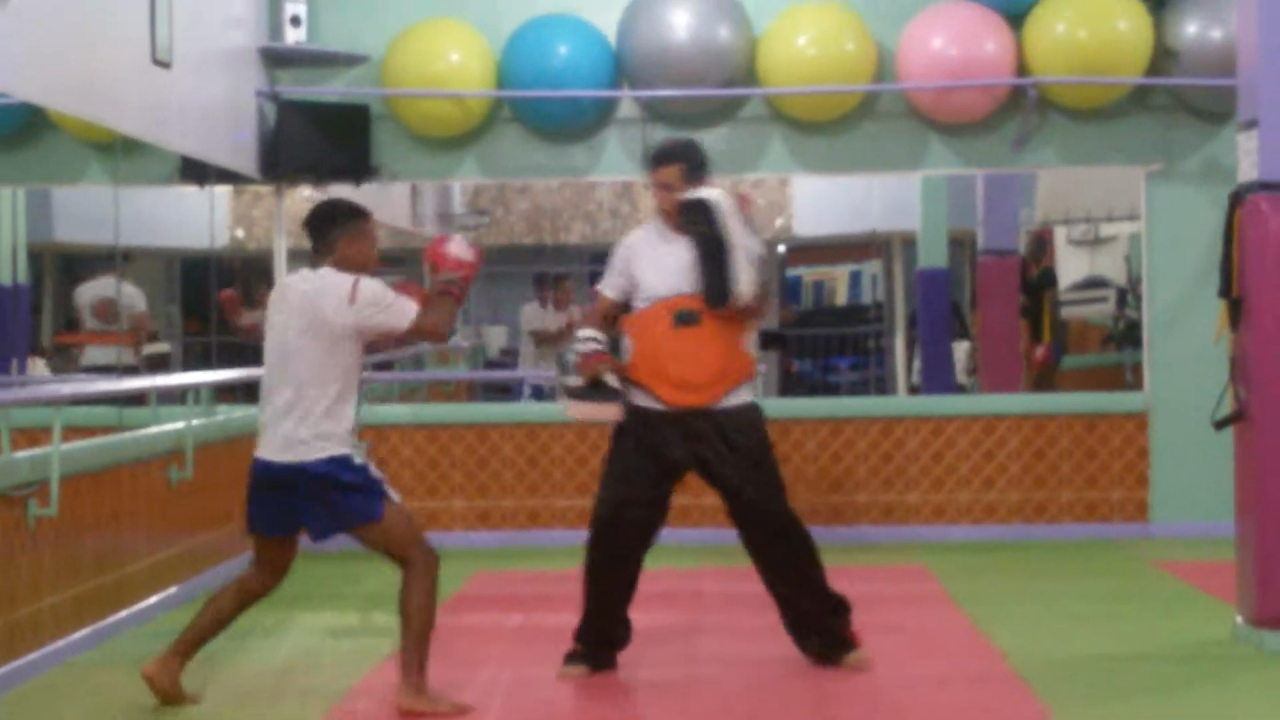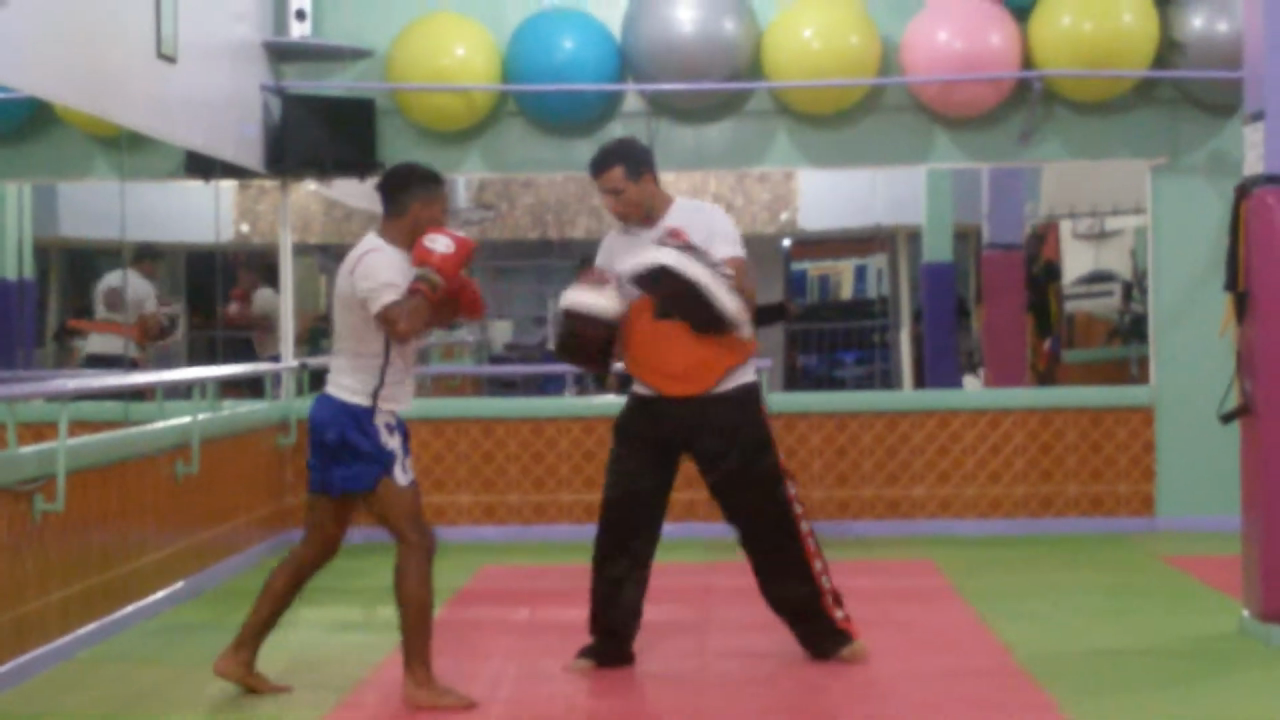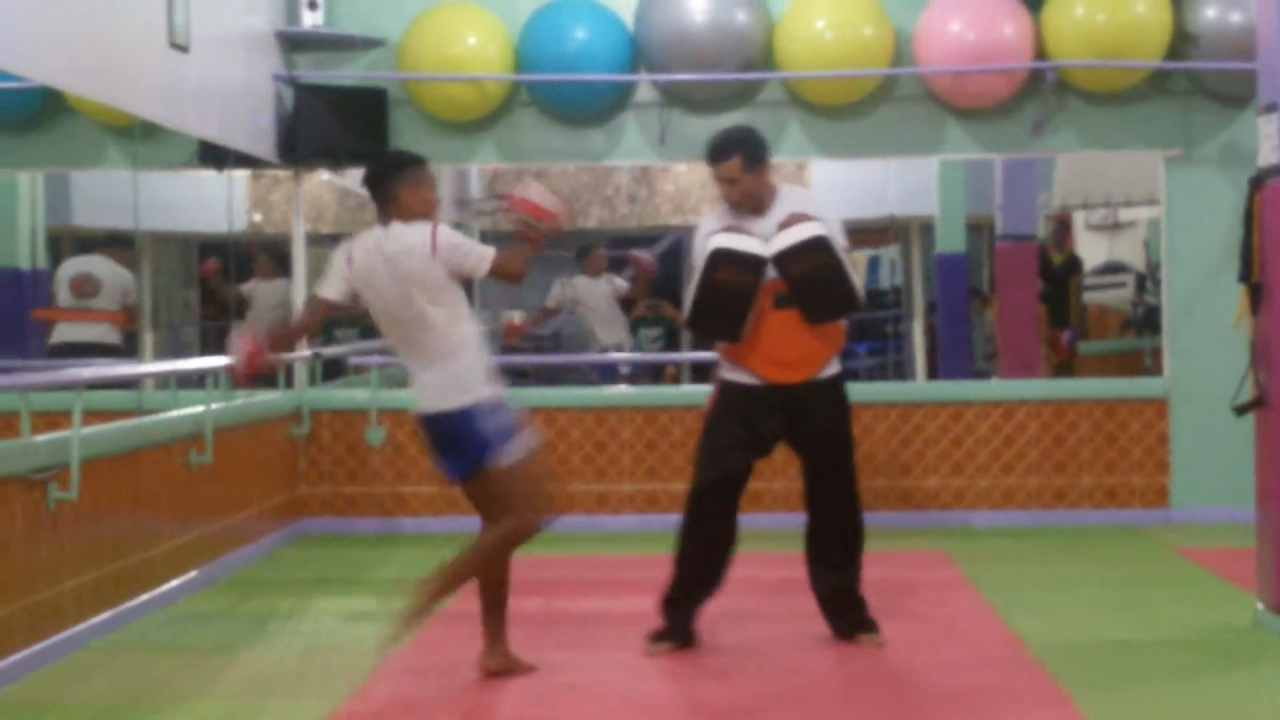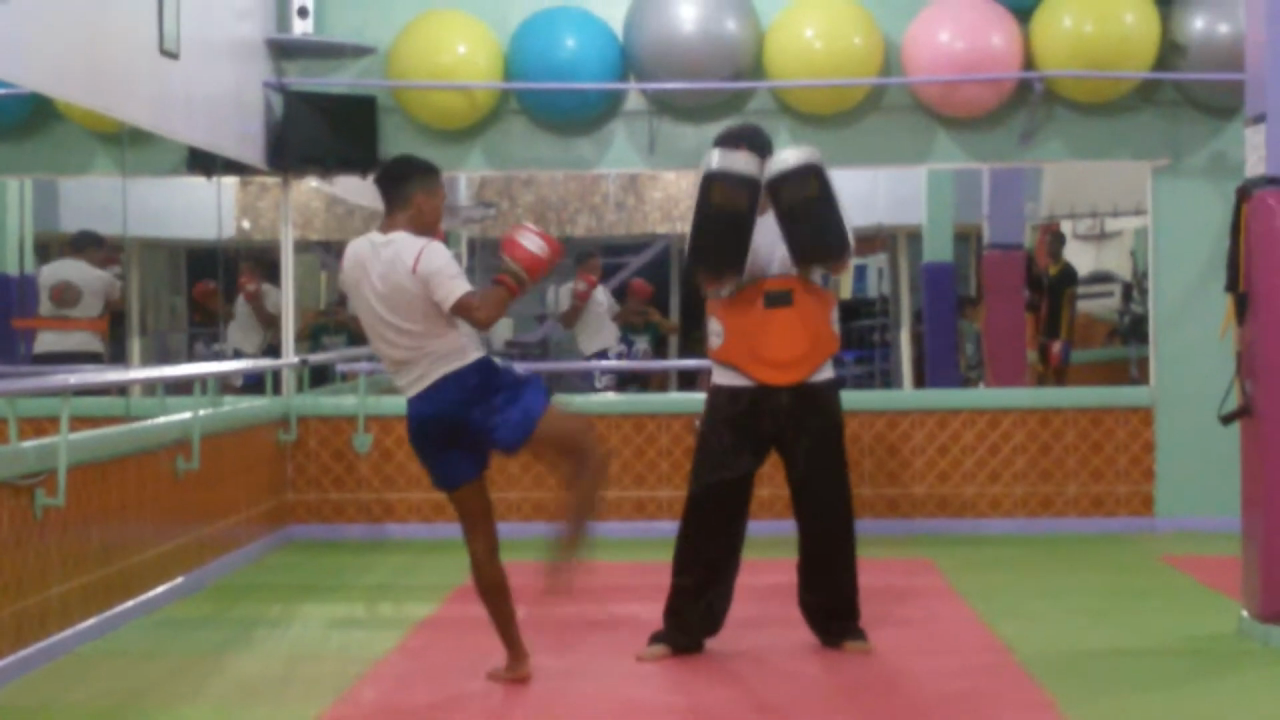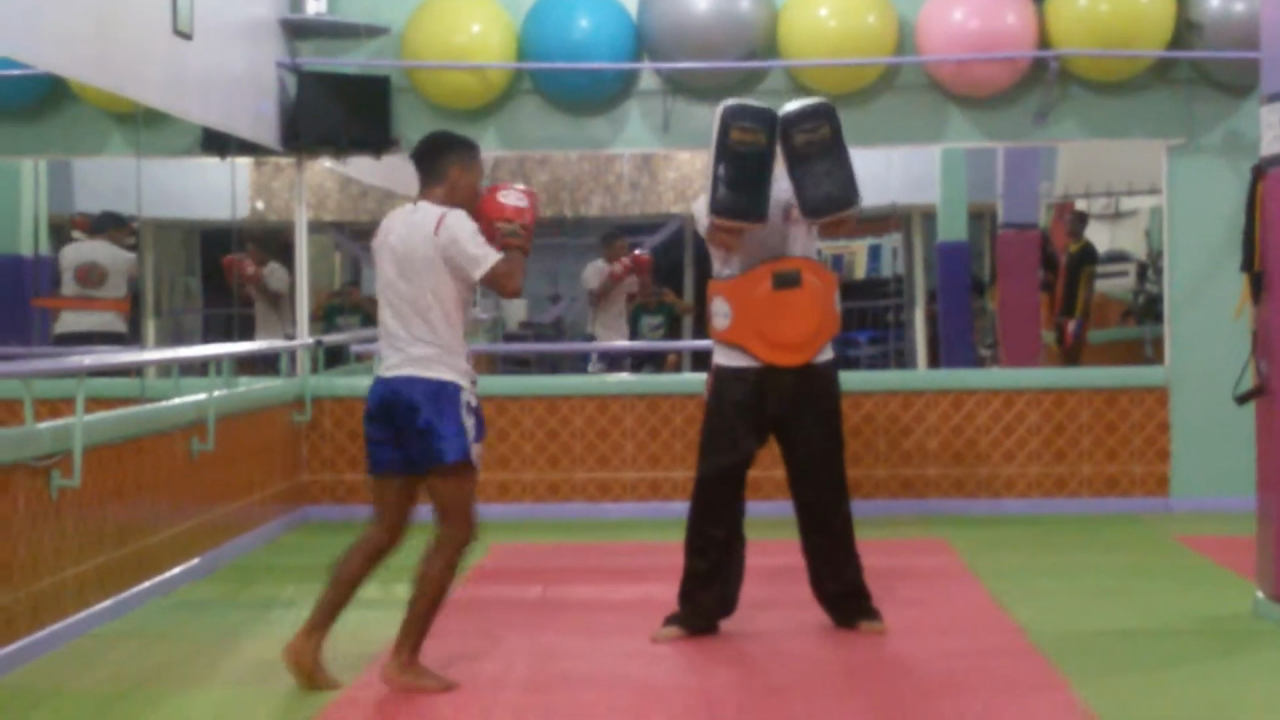
dt=0.4s
person 1, frame 1
left shoulder: (287, 288)
right shoulder: (358, 291)
right elbow: (437, 326)
right wrist: (452, 285)
left hip: (273, 461)
right hip: (326, 464)
left knee: (262, 575)
right knee: (420, 560)
left ankle: (169, 663)
person 1, frame 2
left shoulder: (387, 257)
right shoulder: (378, 261)
left elbow: (408, 324)
right elbow: (397, 326)
left wrist: (440, 303)
right wrist: (431, 282)
left hip: (345, 414)
right hip: (358, 418)
left knee: (317, 546)
right knee: (417, 543)
left ankle: (238, 656)
right ankle: (421, 682)
person 1, frame 3
left shoulder: (355, 253)
right shoulder: (435, 238)
left elbow: (310, 319)
right elbow: (515, 269)
left wrist: (264, 350)
right wrist: (535, 234)
left hip: (438, 407)
right hip: (470, 400)
left knee: (500, 518)
right knee: (522, 518)
left ankle: (495, 648)
right ankle: (427, 596)
person 1, frame 4
left shoulder: (352, 258)
right shoulder: (424, 254)
right elbow: (481, 314)
right wrist: (515, 277)
left hip: (424, 406)
right hip: (475, 384)
left knee: (479, 530)
right knee: (585, 447)
left ankle: (516, 657)
right ankle: (564, 552)
person 1, frame 5
left shoulder: (392, 224)
right shoulder: (451, 223)
right elbow: (509, 284)
left wrist: (493, 239)
right wrist: (513, 242)
left hip: (390, 387)
right hip: (435, 389)
left knee: (387, 527)
right knee: (456, 531)
left ankle: (309, 640)
right ankle: (403, 662)
person 2, frame 1
left shoulder: (734, 237)
right shoulder: (635, 244)
left elbow: (751, 311)
right elbow: (597, 312)
left wrist: (737, 241)
right wrist: (591, 350)
left hip: (725, 413)
right hip: (650, 414)
left knee: (771, 523)
right knee: (614, 529)
left ankle: (830, 636)
right ankle: (596, 645)
person 2, frame 2
left shoulder: (704, 220)
right shoulder: (615, 243)
left elbow: (742, 294)
left hip: (725, 395)
right hip: (652, 401)
left knee: (767, 513)
right knee: (622, 518)
left ankle: (825, 629)
right ankle: (610, 642)
person 2, frame 3
left shoulder: (809, 210)
right shoulder: (711, 228)
left elbow: (843, 288)
left hip: (815, 382)
right hip: (743, 384)
left knee: (835, 501)
right knee: (709, 498)
left ankle: (847, 614)
right ankle: (679, 619)
person 2, frame 4
left shoulder: (803, 214)
right shoulder: (713, 221)
left elbow: (836, 261)
right elbow: (710, 271)
left wrist: (811, 200)
right wrist: (725, 206)
left hip: (809, 387)
right hip: (737, 390)
left knee: (826, 510)
right knee: (710, 509)
left ankle: (837, 623)
right ankle: (685, 628)
person 2, frame 5
left shoulder: (800, 189)
right shoulder: (710, 202)
left elbow: (840, 227)
right elbow: (725, 235)
left wrist: (822, 162)
right wrist: (736, 171)
left hip: (808, 366)
right hip: (739, 370)
left knee: (823, 490)
right knee: (716, 490)
left ankle: (848, 603)
right ankle: (699, 610)
